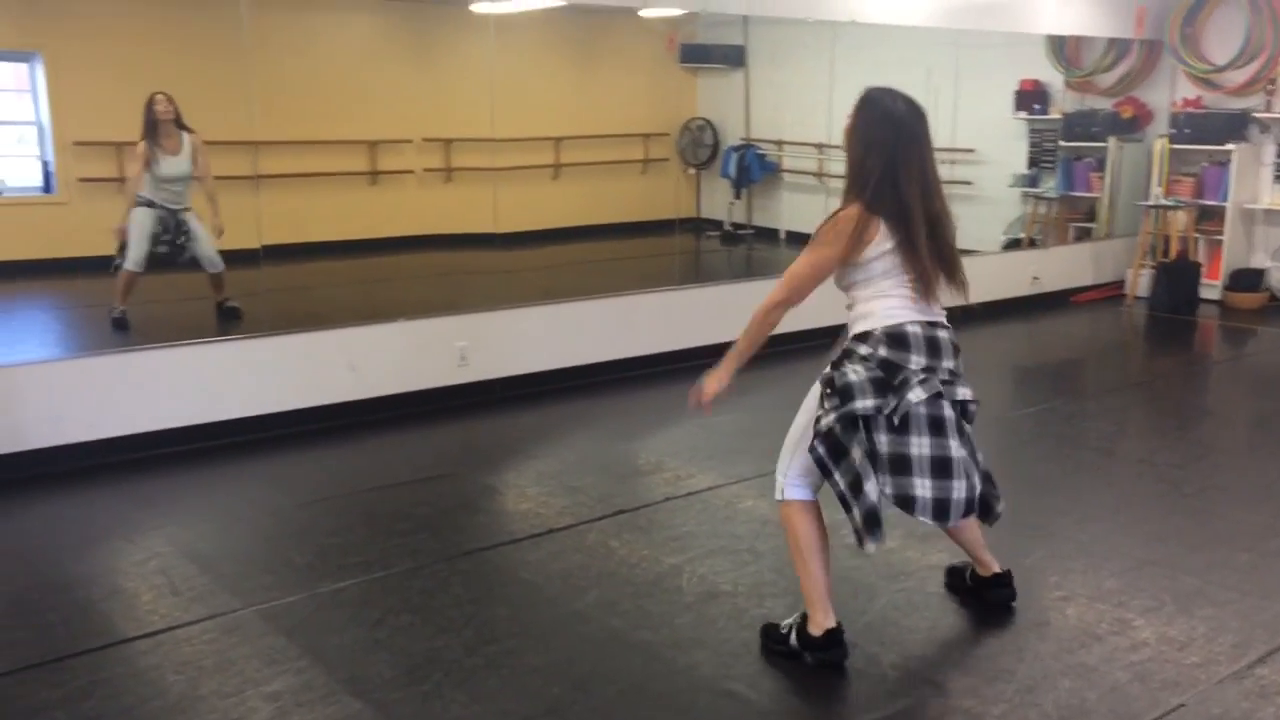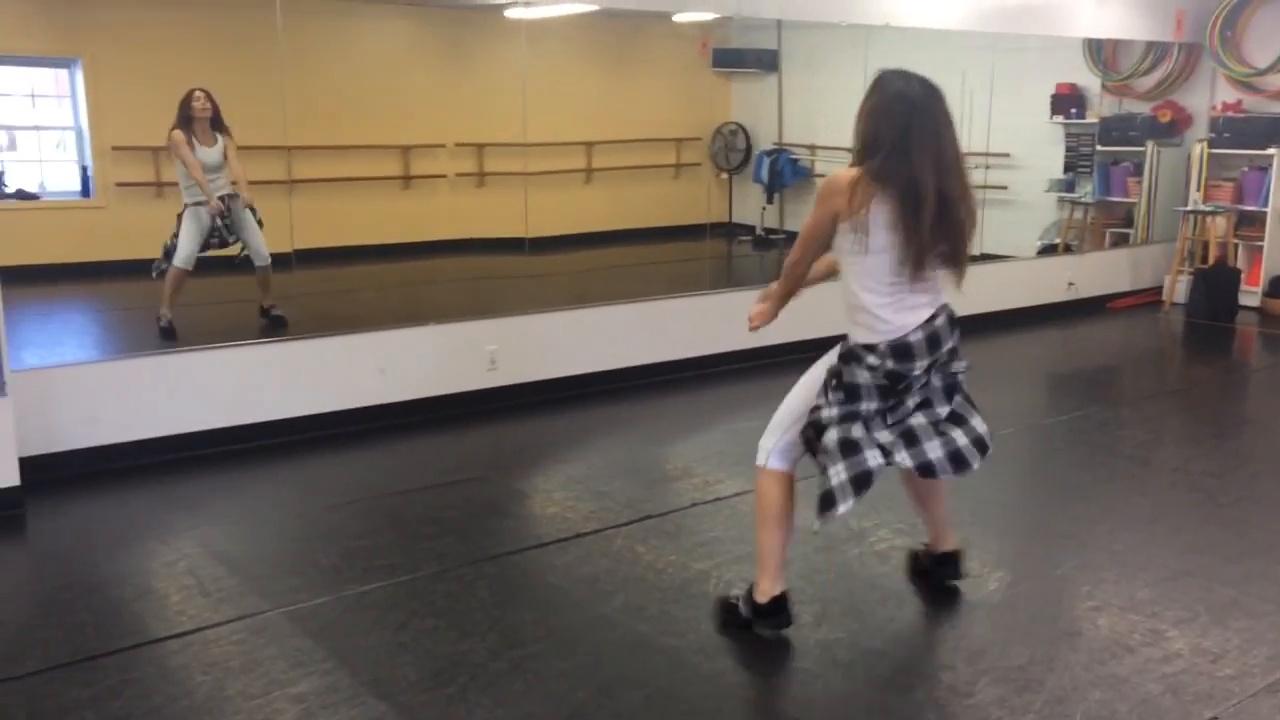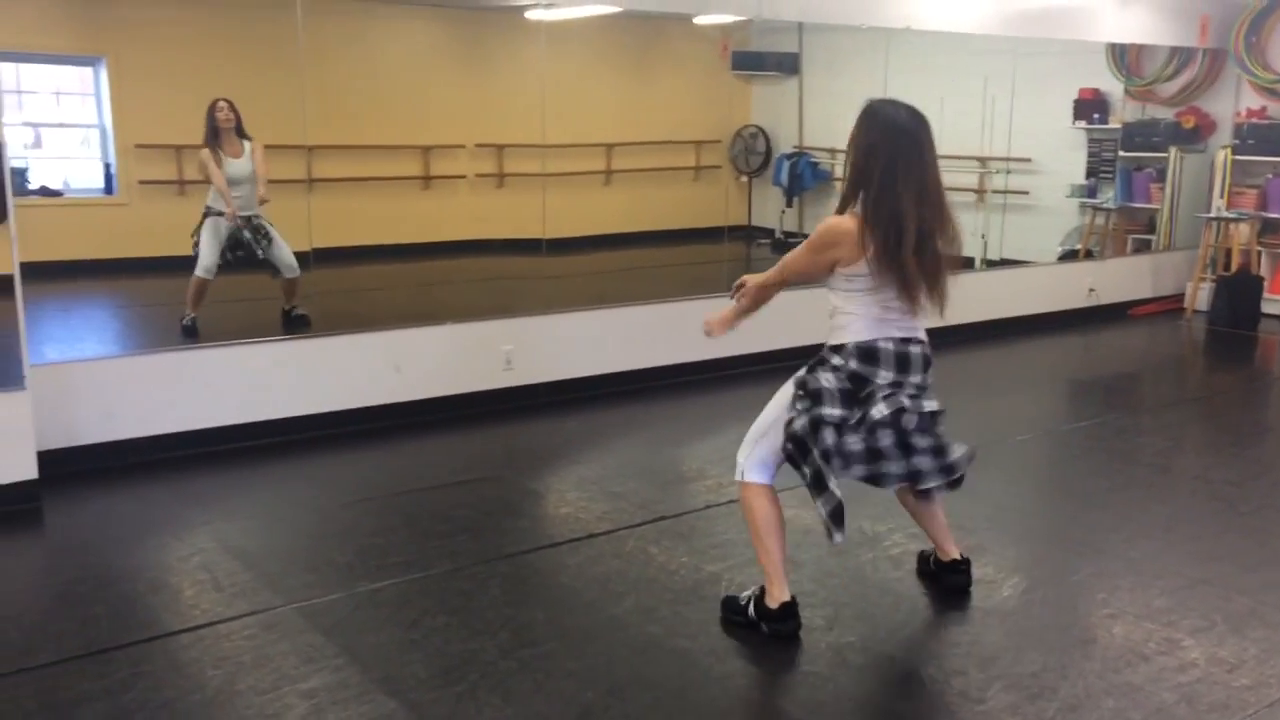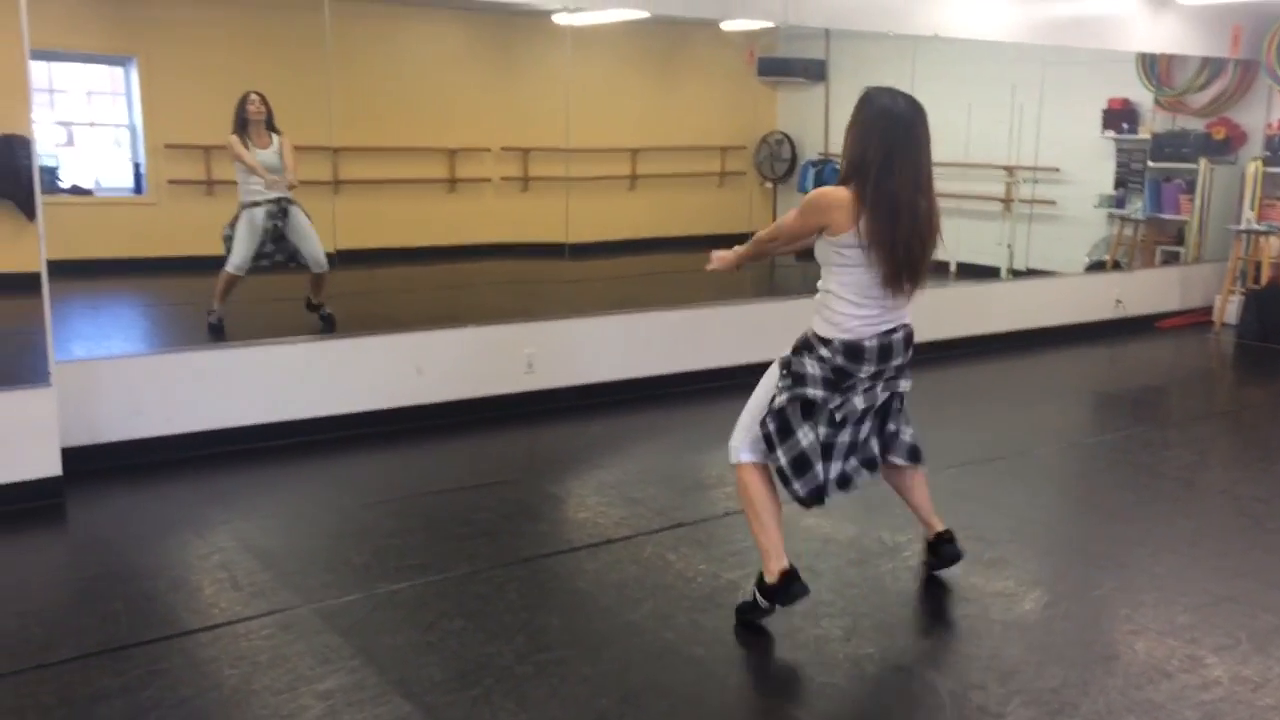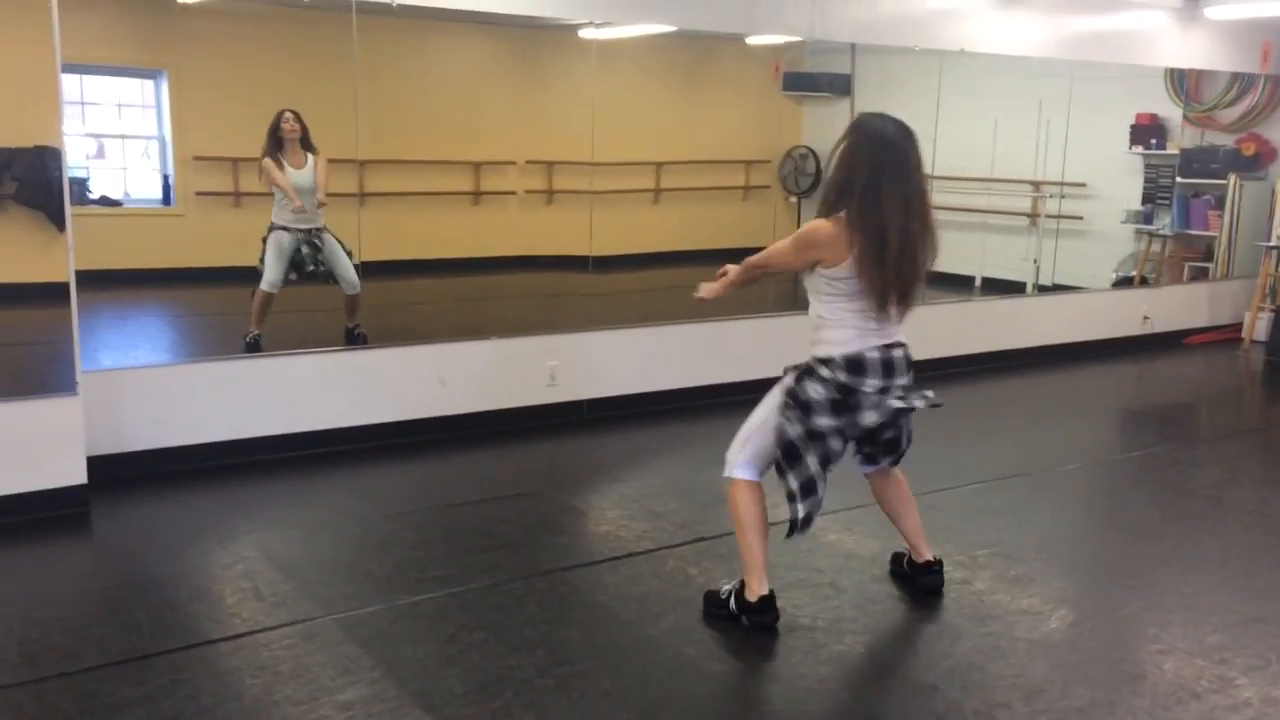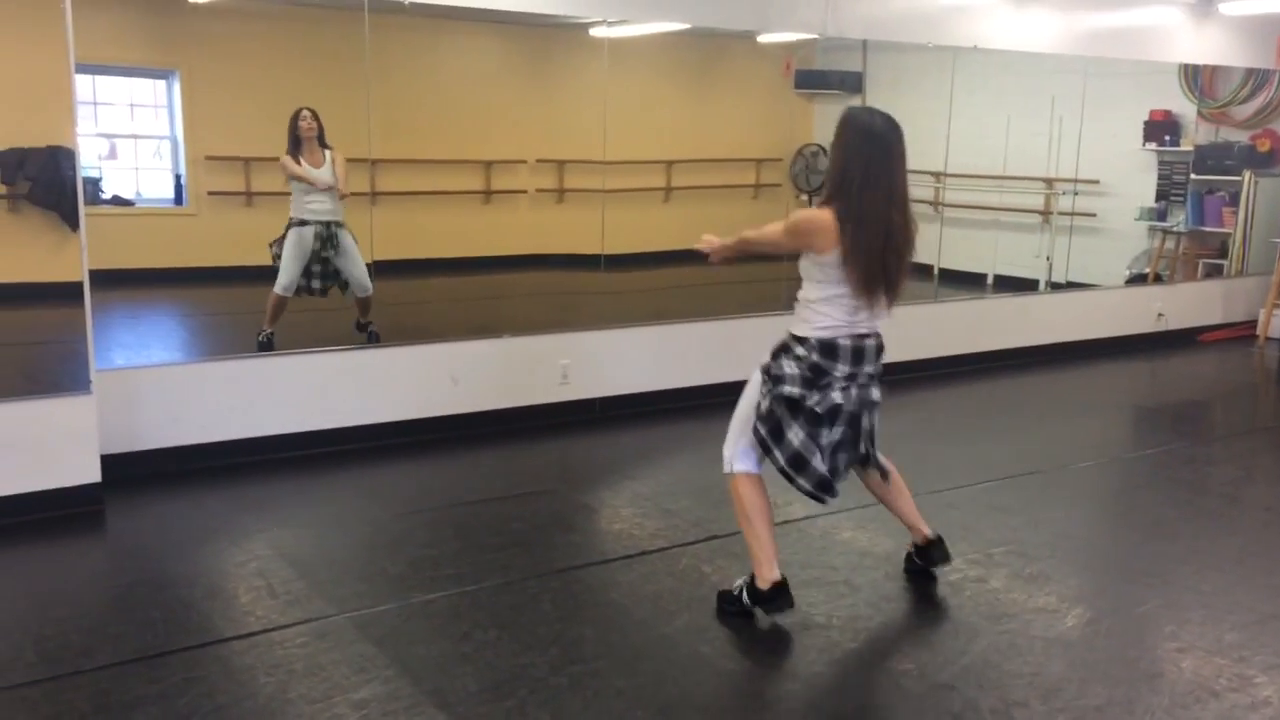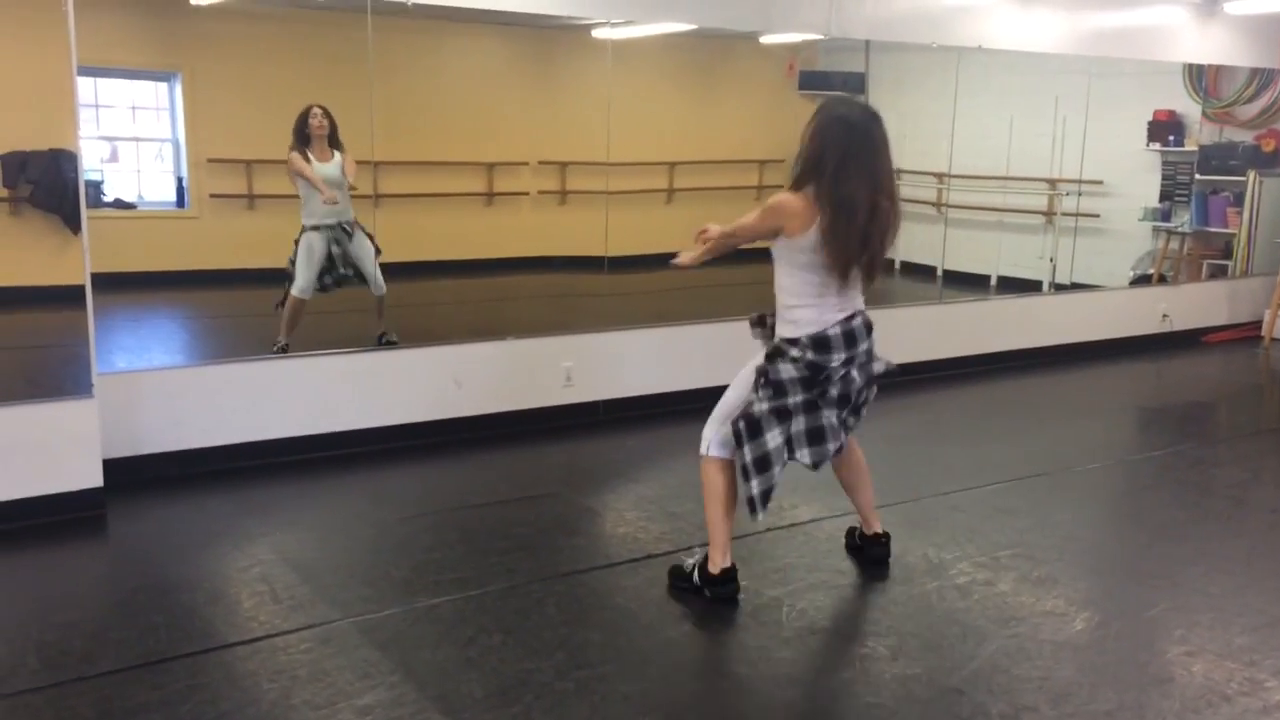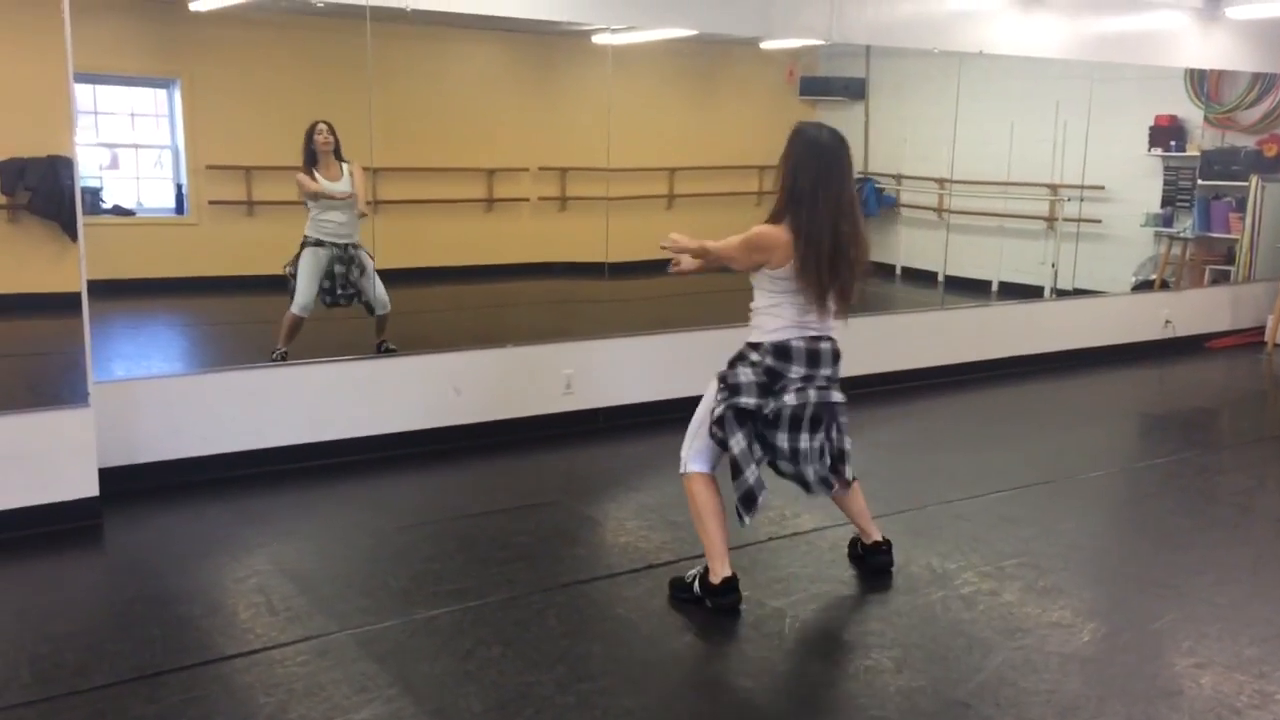
dt=0.2s
person 1, frame 1
left shoulder: (852, 221)
right shoulder: (925, 210)
left elbow: (780, 299)
left wrist: (724, 369)
left hip: (875, 358)
right hip: (938, 353)
left knee: (794, 485)
right knee: (929, 475)
left ankle: (819, 630)
right ankle: (991, 575)
person 1, frame 2
left shoulder: (846, 187)
right shoulder: (941, 191)
left elbow: (801, 258)
left wrist: (773, 302)
right wrist: (810, 275)
left hip: (873, 357)
right hip: (932, 340)
left knee: (775, 453)
right knee: (914, 442)
left ankle: (766, 597)
right ankle: (942, 553)
person 1, frame 3
left shoulder: (843, 231)
right shoulder: (925, 223)
left elbow: (779, 278)
left wrist: (734, 313)
right wrist: (763, 280)
left hip: (845, 369)
right hip: (907, 364)
left knee: (755, 467)
right knee: (898, 463)
left ankle: (776, 602)
right ankle: (950, 560)
person 1, frame 4
left shoulder: (831, 202)
right shoulder: (917, 209)
left elbow: (775, 237)
left wrist: (734, 258)
right wrist: (759, 249)
left hip: (830, 357)
right hip: (891, 350)
left knee: (747, 448)
right knee: (884, 444)
left ankle: (777, 575)
right ankle: (939, 537)
person 1, frame 5
left shoulder: (824, 235)
right shoulder: (909, 231)
left elbow: (764, 263)
left wrist: (728, 283)
right wrist: (745, 272)
left hip: (830, 377)
right hip: (889, 371)
left knee: (743, 465)
right knee: (879, 462)
left ankle: (755, 596)
right ankle: (923, 562)
person 1, frame 6
left shoulder: (817, 223)
right shoulder: (893, 224)
left elbow: (760, 239)
left wrist: (720, 248)
right wrist: (736, 244)
left hip: (808, 358)
right hip: (864, 357)
left knee: (740, 457)
right knee: (862, 454)
left ankle: (767, 583)
right ankle: (926, 540)
person 1, frame 7
left shoulder: (789, 207)
right shoulder: (873, 209)
left elbow: (737, 235)
left wrist: (700, 253)
right wrist: (723, 234)
left hip: (799, 353)
right hip: (851, 340)
left knee: (718, 445)
right knee: (836, 432)
left ankle: (717, 570)
right ankle: (873, 536)
person 1, frame 8
left shoulder: (771, 239)
right shoulder: (842, 235)
left elbow: (720, 253)
left wrist: (686, 246)
right wrist: (699, 256)
left hip: (766, 363)
right hip: (820, 360)
left knee: (696, 460)
right knee: (824, 458)
left ankle: (719, 579)
right ankle: (874, 544)
person 2, frame 1
left shoulder: (193, 141)
right shoulder: (145, 147)
left elbow: (205, 178)
right elbow: (133, 181)
left wrist: (216, 215)
right wrist: (127, 219)
left hip: (180, 210)
right hip: (148, 207)
left knee: (212, 259)
right knee: (135, 257)
left ankle: (223, 302)
right ankle: (118, 309)
person 2, frame 2
left shoulder: (224, 138)
right shoulder: (179, 136)
left elbow: (235, 165)
right elbow: (194, 167)
left wrist: (244, 190)
right wrist: (210, 198)
left hip: (230, 201)
right hip: (198, 205)
left knee: (261, 253)
right knee: (184, 256)
left ankle: (268, 307)
right ankle: (165, 315)
person 2, frame 3
left shoulder: (253, 147)
right shoulder: (208, 153)
left elbow: (261, 169)
right elbow: (217, 178)
left wrist: (262, 188)
right wrist: (229, 205)
left hip: (251, 217)
right hip: (218, 216)
left knee: (290, 264)
right knee: (206, 265)
left ankle: (290, 309)
right ankle: (189, 315)
person 2, frame 4
left shoulder: (281, 140)
right shoulder: (236, 140)
left elbow: (289, 160)
right elbow: (248, 159)
left wrist: (291, 175)
right wrist: (266, 176)
left hip: (285, 205)
right hip: (254, 208)
left knee: (319, 259)
right knee: (238, 262)
left ankle: (317, 303)
right ankle: (216, 311)
person 2, frame 5
left shoulder: (317, 159)
right shoulder: (270, 162)
left elbow: (321, 178)
right elbow: (281, 181)
left wrist: (321, 194)
right wrist: (294, 199)
left hip: (316, 230)
right hip: (283, 230)
left knee: (352, 281)
right knee: (271, 280)
left ankle: (352, 327)
right ankle: (254, 333)
person 2, frame 6
left shoulder: (334, 156)
right shoulder: (289, 160)
left elbow: (340, 174)
right elbow: (301, 174)
left wrist: (342, 186)
right wrist: (319, 183)
left hip: (335, 228)
right hip: (302, 227)
left knee: (363, 284)
right knee: (285, 283)
left ankle: (365, 322)
right ankle: (267, 331)
person 2, frame 7
left shoulder: (342, 156)
right shoulder: (297, 157)
left elbow: (350, 171)
right elbow: (309, 174)
left wrist: (351, 181)
right wrist: (325, 191)
left hip: (348, 227)
right hip: (315, 229)
left knee: (377, 280)
right knee: (302, 286)
left ankle: (383, 334)
right ankle: (282, 341)
person 2, frame 8
left shoulder: (352, 169)
right shoulder: (305, 177)
left elbow: (360, 188)
right elbow: (317, 190)
left wrist: (362, 204)
right wrist: (337, 195)
left hip: (350, 246)
right hip: (317, 245)
left knee: (382, 301)
right knee: (303, 303)
left ankle: (381, 342)
right ankle: (280, 349)
